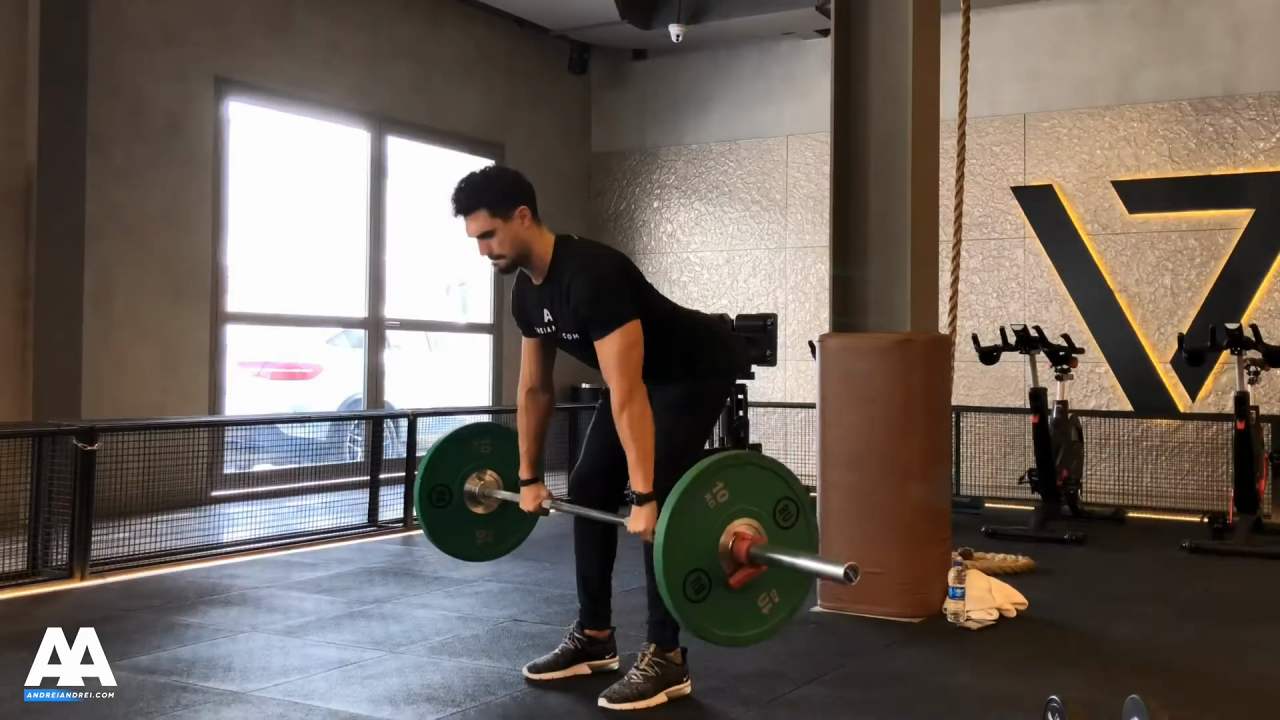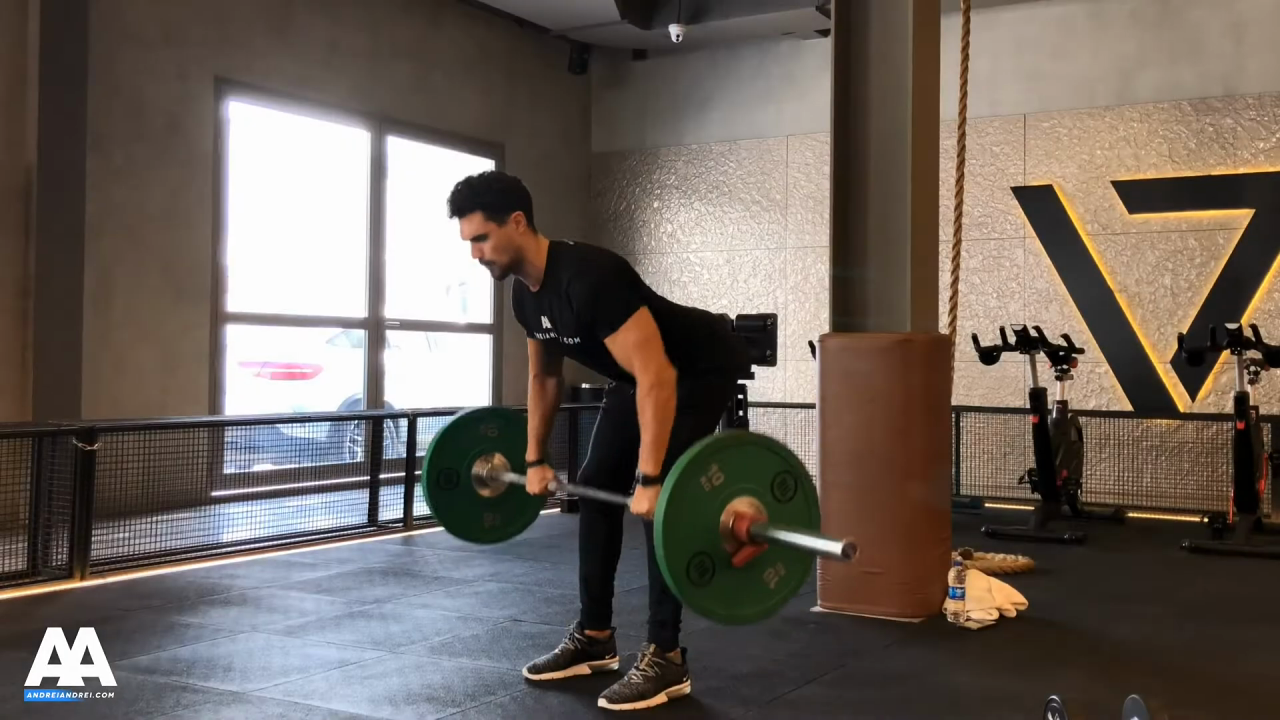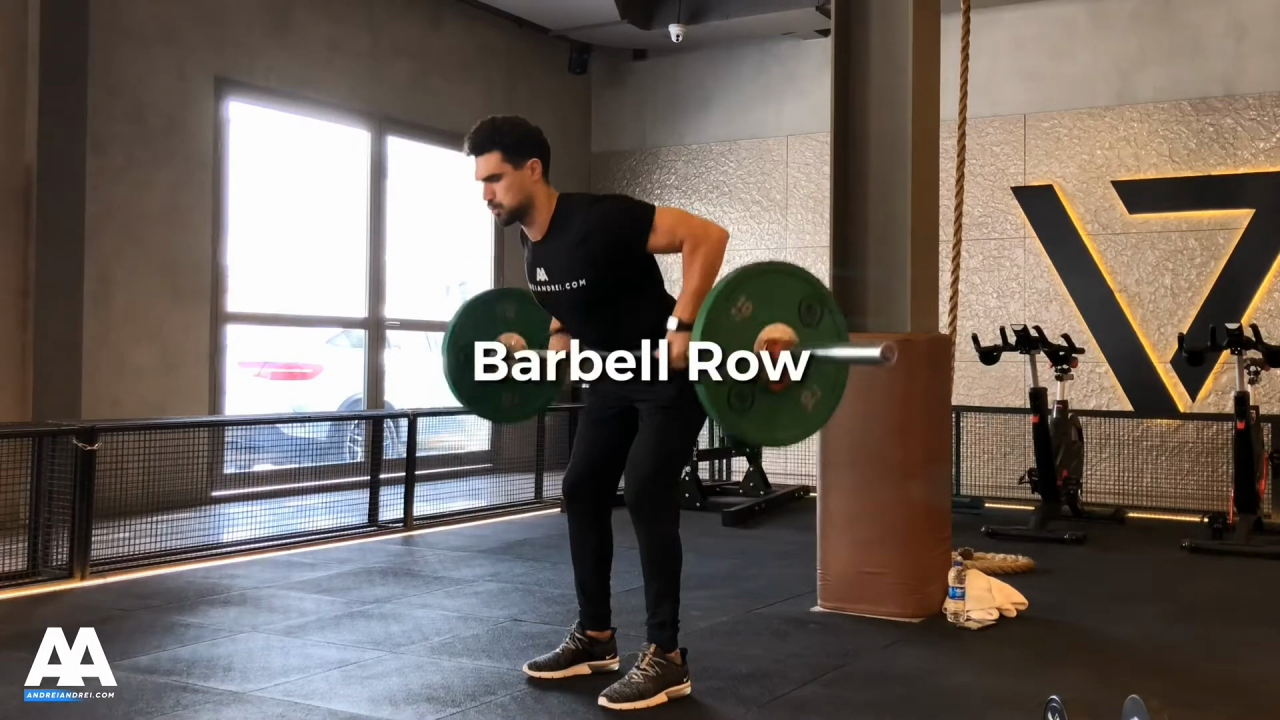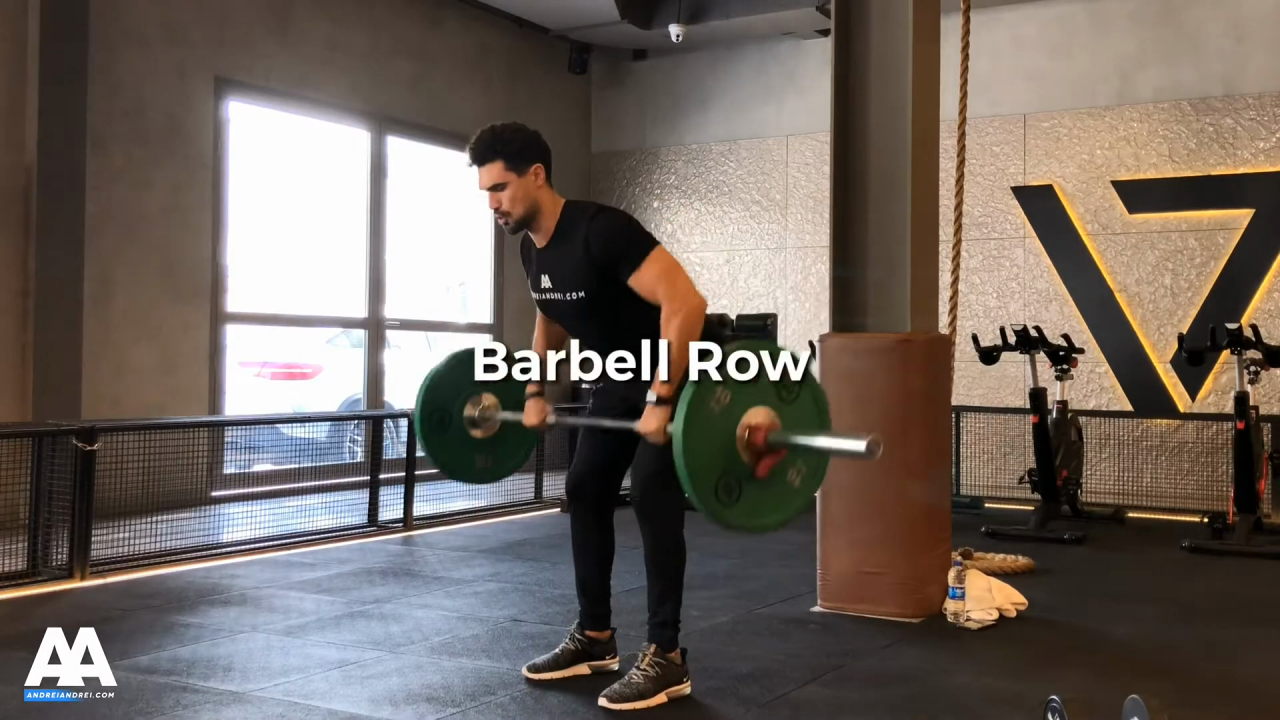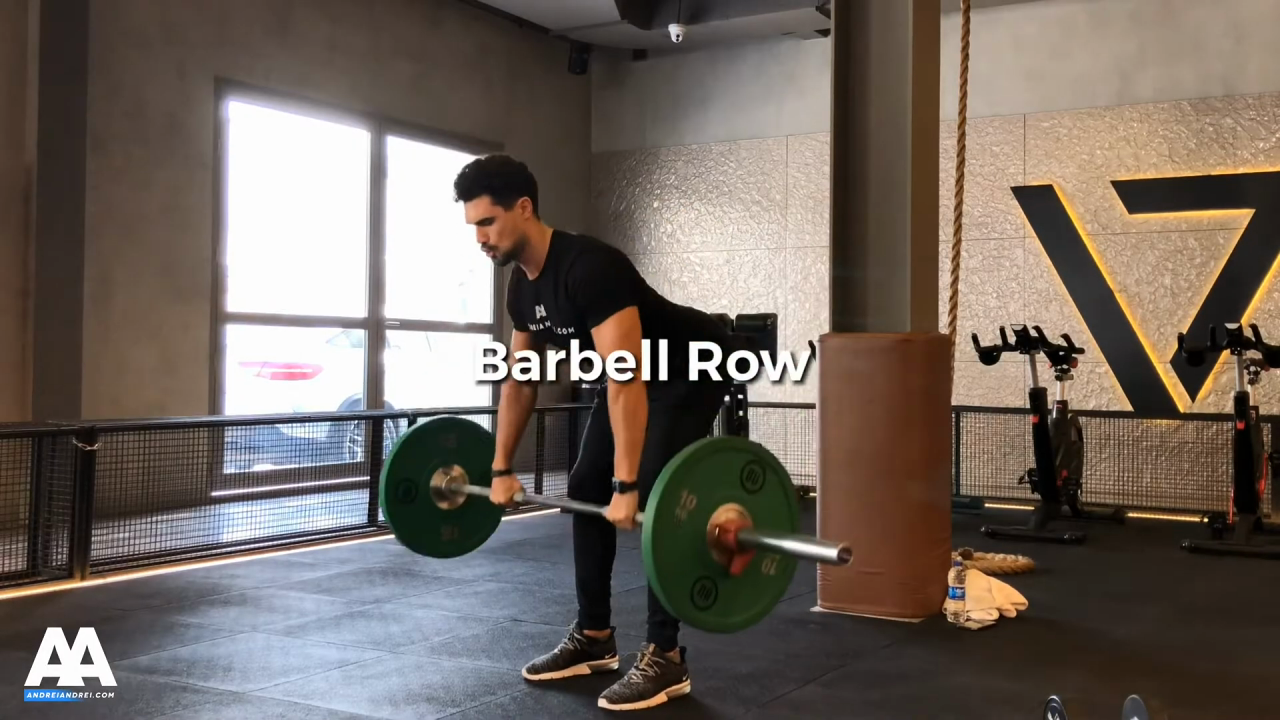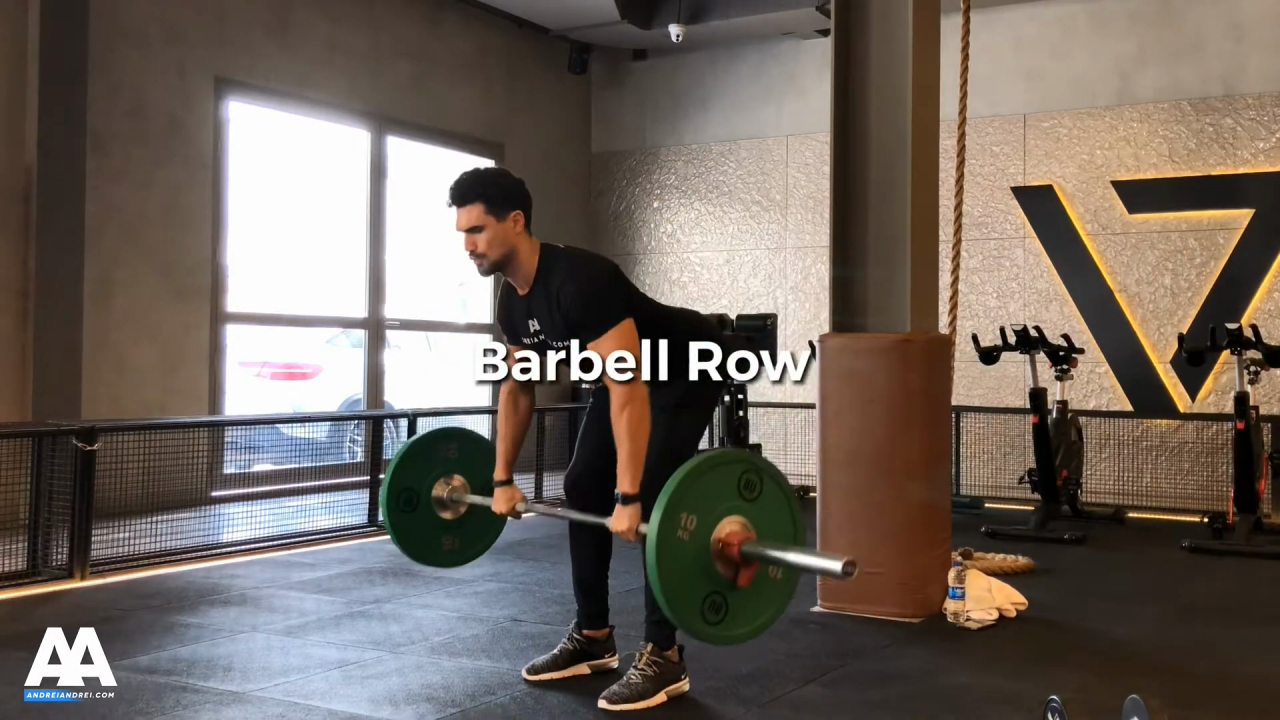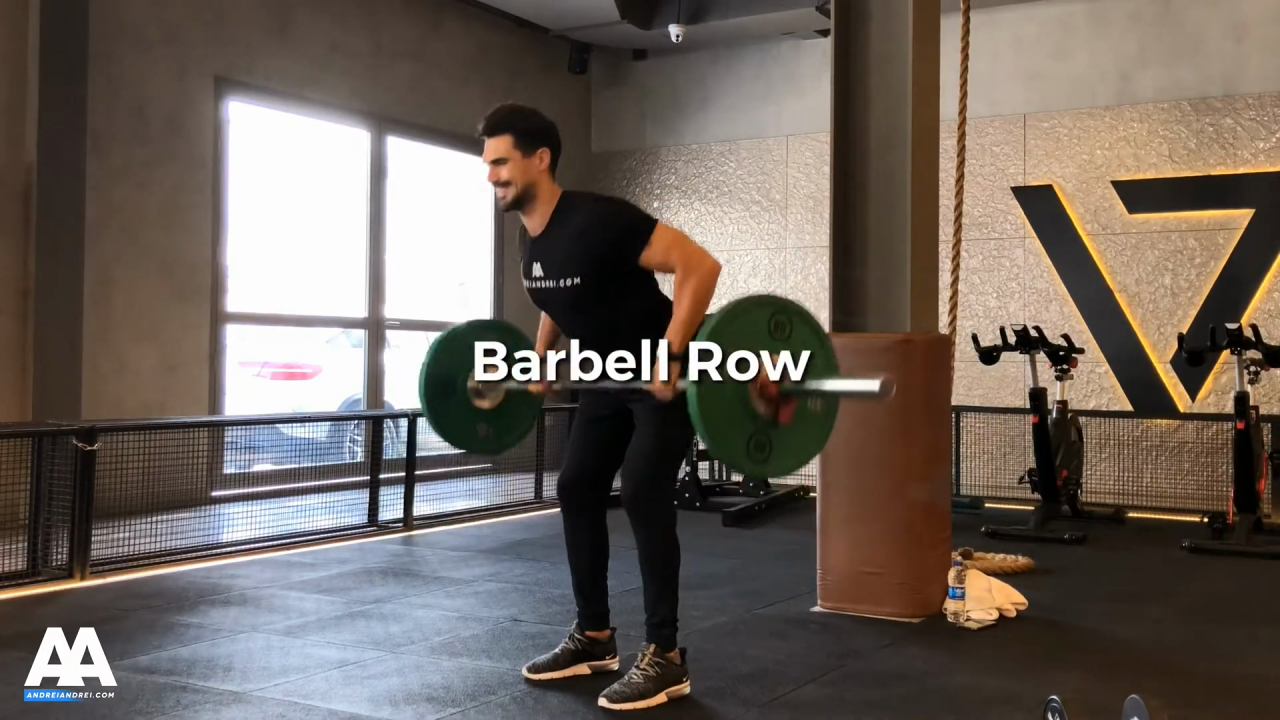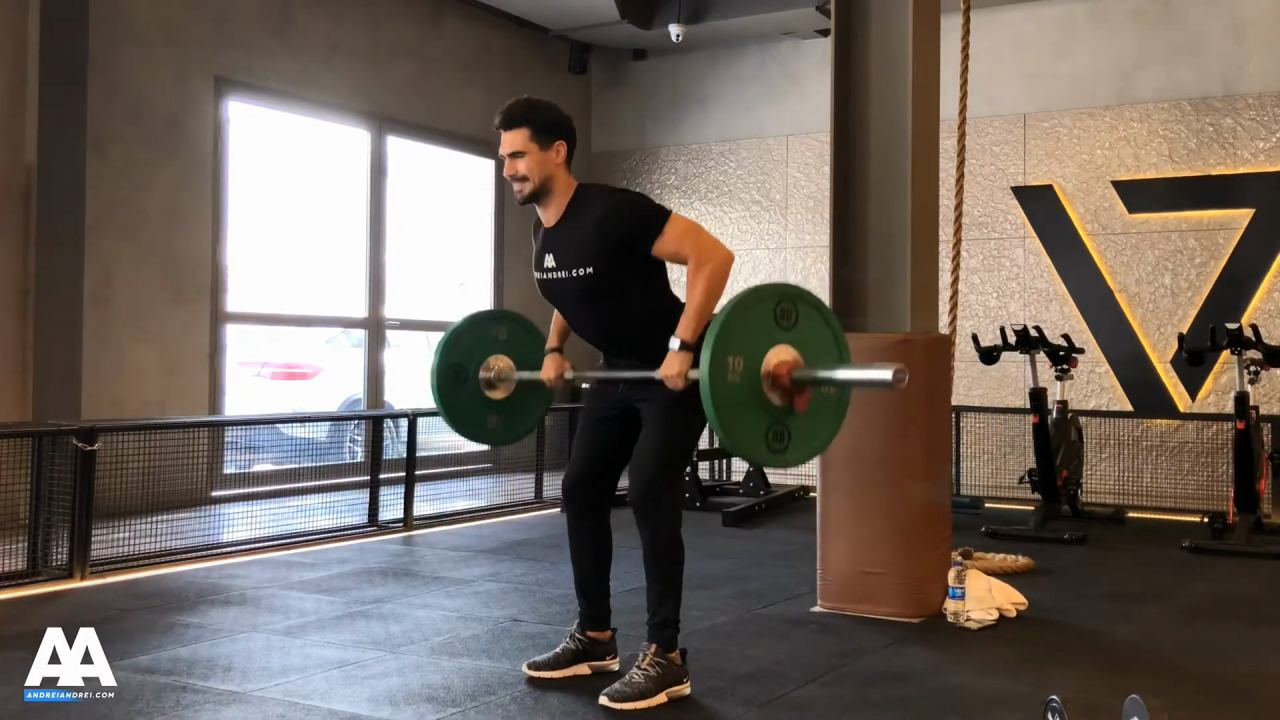
dt=0.4s
person 1, frame 1
left shoulder: (593, 275)
right shoulder: (526, 292)
left elbow: (627, 394)
right elbow: (534, 387)
left wrist: (644, 498)
right wrist: (529, 476)
left hip: (696, 365)
right hip: (640, 372)
left knee: (658, 496)
right knee: (588, 487)
left ankle: (665, 657)
right ankle: (594, 636)
person 1, frame 2
left shoulder: (590, 277)
right shoulder: (526, 295)
left elbow: (657, 378)
right elbow: (544, 377)
left wrist: (650, 480)
right wrist: (535, 459)
left hip: (699, 369)
right hip: (638, 370)
left knee: (657, 499)
right knee: (596, 488)
left ankle: (665, 658)
right ankle: (594, 637)
person 1, frame 3
left shoulder: (597, 219)
right shoulder: (532, 240)
left elbow: (708, 237)
left wrist: (682, 328)
right wrist: (559, 334)
left hip: (673, 368)
right hip: (615, 371)
left knee: (646, 493)
right knee: (582, 489)
left ankle: (665, 657)
right ankle: (594, 636)
person 1, frame 4
left shoulder: (601, 231)
right shoulder: (531, 249)
left elbow: (686, 303)
right elbow: (550, 317)
left wrist: (661, 403)
right wrist: (535, 393)
left hip: (679, 368)
right hip: (620, 371)
left knee: (651, 494)
right knee: (585, 490)
left ankle: (665, 657)
right ankle: (594, 636)
person 1, frame 5
left shoulder: (590, 268)
right shoulder: (522, 288)
left elbow: (627, 379)
right elbow: (519, 378)
left wrist: (627, 489)
right wrist: (501, 470)
left hip: (690, 367)
right hip: (629, 375)
left knee: (654, 499)
right knee: (585, 490)
left ankle: (664, 657)
right ankle: (594, 637)
person 1, frame 6
left shoulder: (581, 281)
right shoulder: (512, 300)
left elbow: (629, 393)
right elbow: (516, 390)
left wrist: (629, 498)
right wrist: (502, 479)
left hip: (685, 370)
right hip: (629, 371)
left knee: (651, 499)
right knee: (581, 490)
left ankle: (663, 657)
right ankle: (592, 636)
person 1, frame 7
left shoulder: (597, 219)
right shoulder: (530, 240)
left elbow: (700, 267)
left wrist: (671, 358)
right wrist: (541, 362)
left hip: (670, 368)
left knee: (644, 494)
right knee: (576, 489)
left ankle: (664, 658)
right ankle: (593, 637)
person 1, frame 8
left shoulder: (613, 211)
right shoulder: (543, 232)
left elbow: (712, 255)
left wrist: (683, 346)
right wrist: (555, 350)
left hip: (674, 370)
right hip: (619, 371)
left knee: (650, 496)
right knee: (581, 491)
left ankle: (665, 658)
right ankle: (594, 637)
